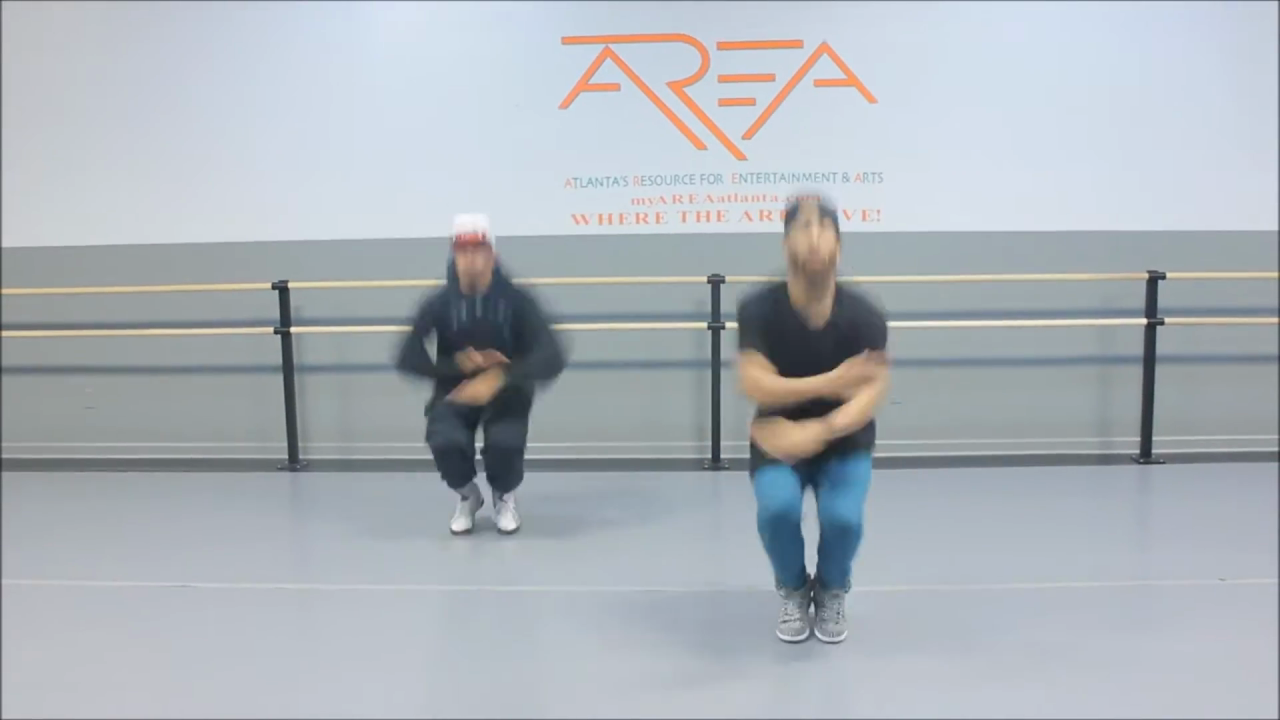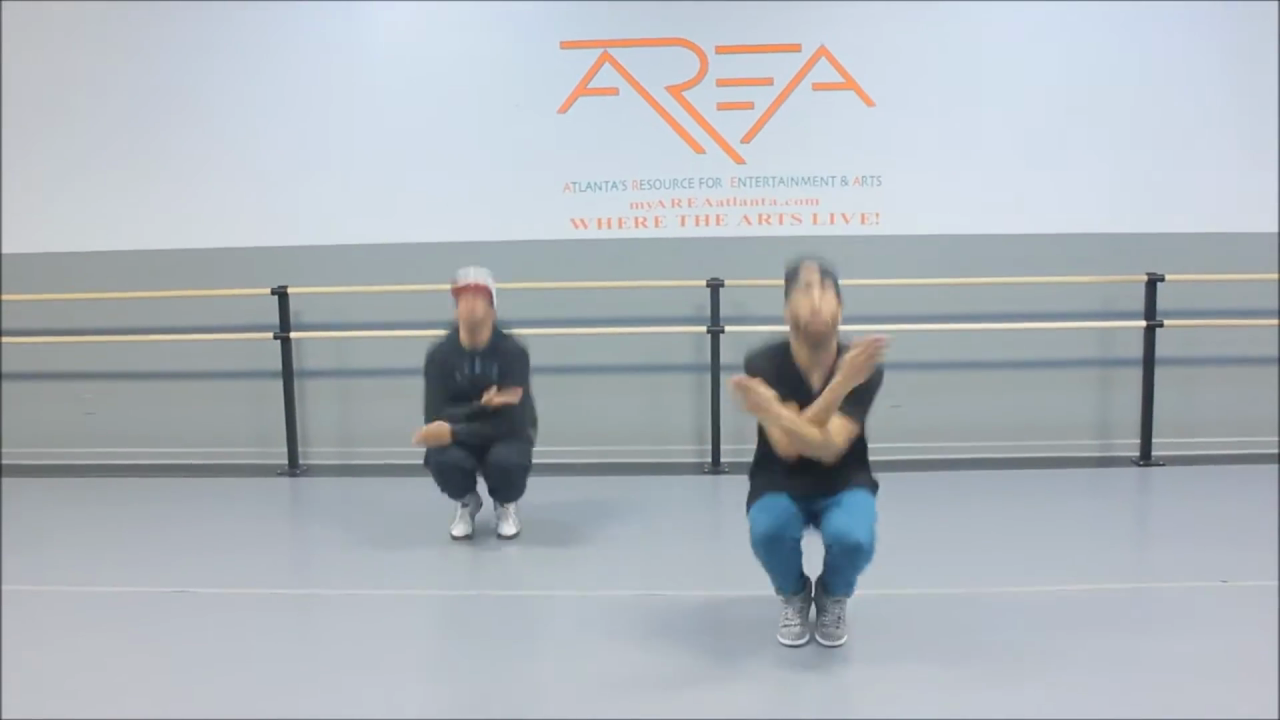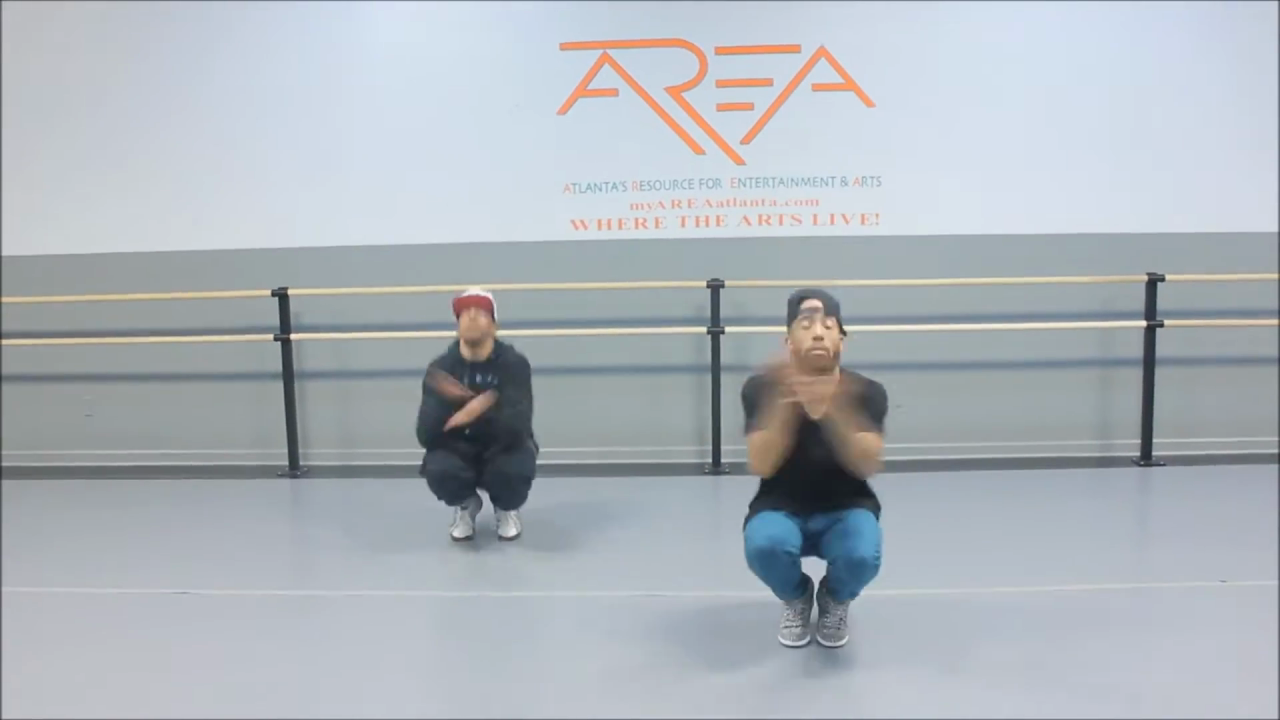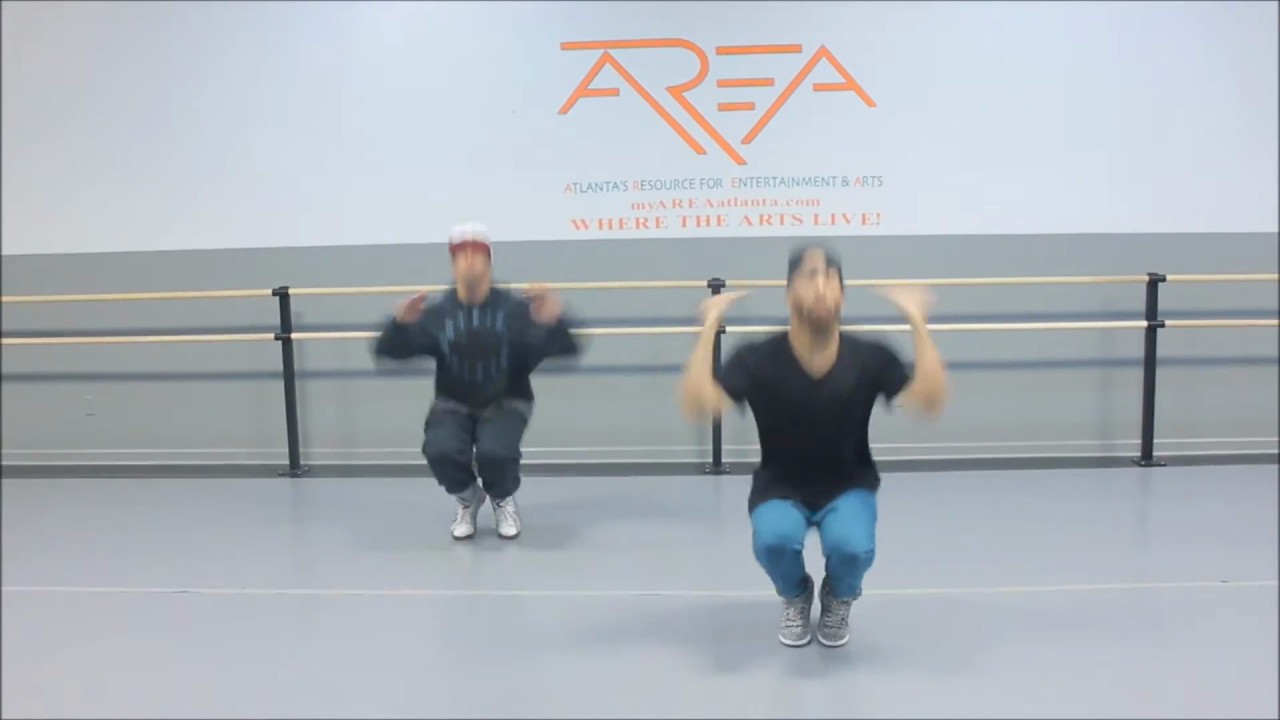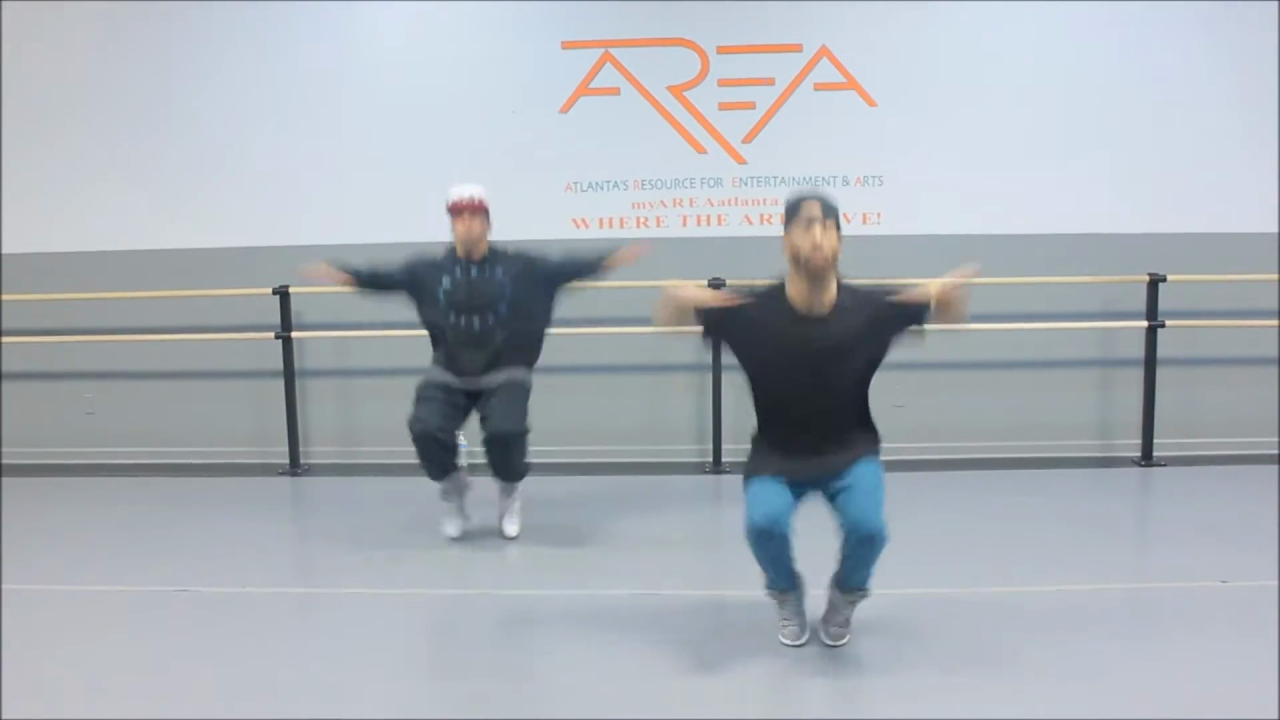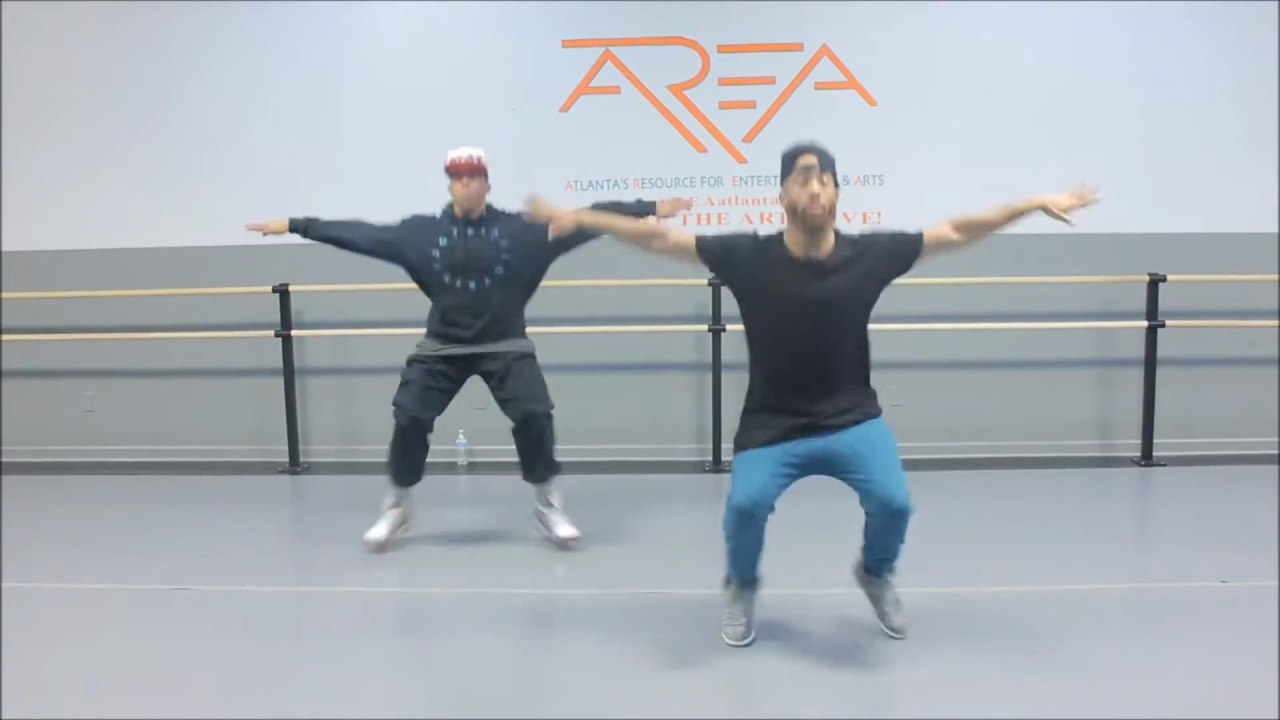
dt=0.1s
person 1, frame 1
left shoulder: (865, 316)
right shoulder: (758, 310)
left elbow: (870, 399)
right elbow: (756, 388)
left wrist: (815, 433)
right wrist: (830, 380)
left hip: (843, 445)
right hip: (779, 446)
left knee: (845, 520)
right knee: (777, 511)
left ankle: (832, 592)
right ankle: (793, 591)
person 1, frame 2
left shoulder: (865, 368)
right shoulder: (762, 366)
left elbow: (829, 450)
right elbow: (787, 444)
right wrist: (839, 387)
left hip: (843, 482)
right hip: (780, 483)
left knee: (853, 539)
right knee: (769, 531)
left ankle: (833, 597)
right ankle: (794, 595)
person 1, frame 3
left shoulder: (867, 395)
right shoulder: (762, 390)
left elbow: (867, 465)
right elbow: (763, 467)
left wrist: (835, 411)
right wrist: (785, 403)
left hip: (846, 507)
right hip: (781, 507)
left knee: (861, 556)
right knee: (764, 546)
left ankle: (834, 601)
right ankle: (796, 599)
person 1, frame 4
left shoulder: (871, 358)
right shoulder: (757, 360)
left elbow: (932, 400)
right elbow: (696, 404)
left wrist: (918, 325)
right wrist: (708, 326)
left hip: (847, 487)
right hip: (782, 488)
left knee: (849, 548)
right knee: (775, 542)
left ankle: (838, 599)
right ankle: (795, 596)
person 1, frame 5
left shoulder: (871, 309)
right shoulder: (753, 311)
left elbow: (950, 312)
right elbow: (668, 317)
left wrist: (950, 292)
right wrist: (682, 301)
left hip: (850, 453)
right hip: (780, 454)
left knee: (868, 527)
right knee: (764, 522)
left ankle: (846, 592)
right ankle: (786, 593)
person 1, frame 6
left shoulder: (871, 255)
right shoulder: (748, 257)
left elbow: (954, 233)
right elbow: (662, 238)
left wrist: (1032, 204)
right wrist: (583, 218)
left hip: (851, 420)
right hip: (773, 426)
left knee: (892, 502)
right knee: (745, 505)
left ankle: (875, 575)
right ankle: (742, 589)
person 2, frame 1
left shoulder: (518, 301)
right shoulder: (438, 305)
left elbow: (551, 358)
right elbow: (408, 360)
left wrist: (499, 378)
right wrist: (458, 364)
left hip: (506, 397)
right hip: (457, 396)
left knee: (504, 443)
right knee: (446, 444)
left ankle: (505, 495)
right ankle: (466, 495)
person 2, frame 2
left shoulder: (512, 354)
right shoulder: (440, 356)
left elbow: (512, 424)
right elbow: (437, 419)
left wrist: (452, 431)
right wrist: (481, 405)
left hip: (503, 434)
right hip: (455, 434)
left knee: (508, 461)
right knee: (444, 462)
left ankle: (505, 505)
right ankle: (467, 502)
person 2, frame 3
left shoulder: (514, 365)
right shoulder: (440, 369)
left elbow: (518, 427)
right elbow: (427, 436)
left wrist: (487, 408)
right wrist: (453, 408)
left hip: (506, 447)
right hip: (455, 448)
left knee: (513, 473)
right knee: (441, 472)
left ankle: (507, 509)
right ankle: (466, 506)
person 2, frame 4
left shoulder: (514, 309)
right shoulder: (435, 315)
left elbow: (567, 349)
right elbow: (386, 352)
left wrist: (553, 320)
right wrist: (401, 321)
left hip: (504, 404)
right hip: (454, 406)
left knee: (496, 452)
right knee: (440, 450)
left ankle: (503, 500)
right ankle: (467, 498)
person 2, frame 5
left shoulder: (517, 266)
right shoulder: (431, 270)
left elbow: (572, 266)
right elbow: (381, 276)
left wrist: (611, 260)
right wrist: (344, 275)
left hip: (505, 373)
right hip: (449, 375)
left knee: (505, 431)
right knee: (427, 430)
left ankle: (509, 494)
right ankle: (453, 489)
person 2, frame 6
left shoulder: (520, 229)
right shoulder: (422, 230)
left elbow: (583, 223)
right elbow: (362, 235)
left wrist: (649, 210)
right wrist: (297, 226)
left hip: (503, 345)
right hip: (442, 347)
left knee: (533, 414)
right knee: (409, 416)
left ankle: (546, 503)
right ankle: (397, 505)
